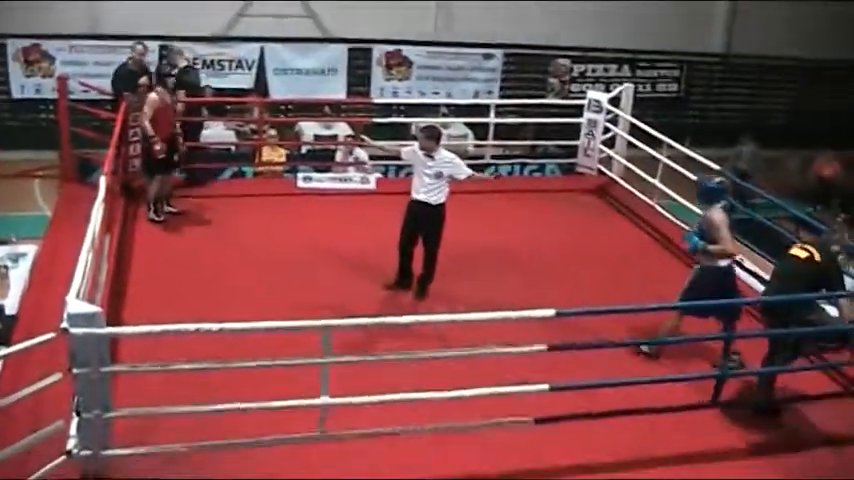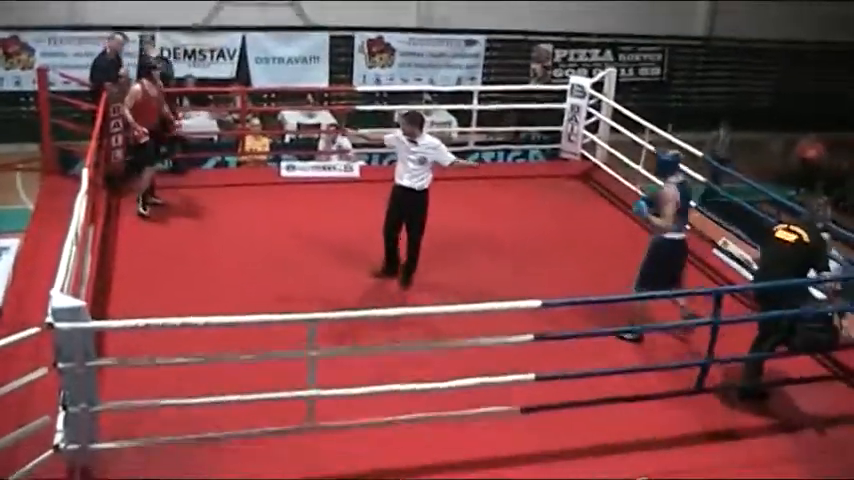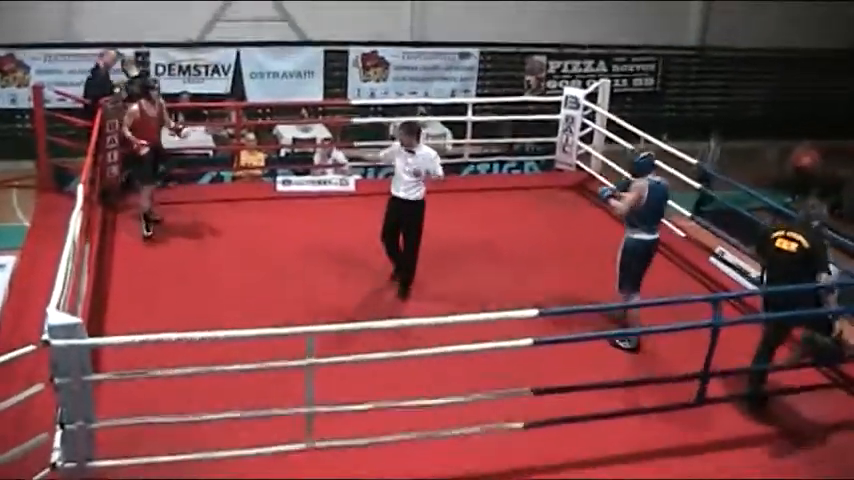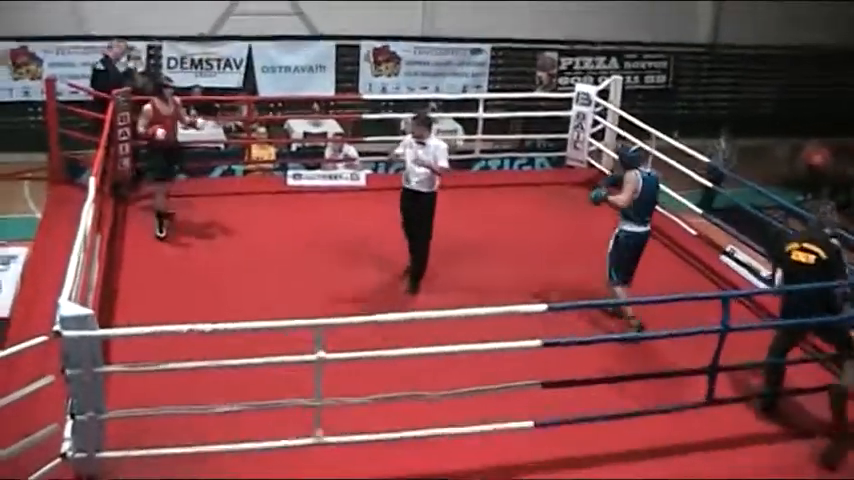
dt=0.2s
person 1, frame 1
left shoulder: (799, 245)
right shoulder: (830, 263)
left hip: (769, 300)
right hip: (795, 305)
left knee: (775, 351)
left ankle: (763, 402)
right ankle: (796, 347)
person 1, frame 2
left shoulder: (780, 226)
right shoulder: (816, 239)
left elbow: (761, 257)
right elbow: (825, 278)
left hip: (762, 288)
right hip: (789, 293)
left knee: (765, 336)
left ankle: (749, 385)
right ankle: (787, 333)
person 1, frame 3
left shoulder: (775, 230)
right shoulder: (815, 240)
left elbow: (760, 256)
right elbow: (824, 278)
right wrist: (832, 309)
left hip: (774, 300)
right hip: (804, 302)
left knee: (768, 346)
left ankle: (754, 395)
person 1, frame 4
left shoulder: (789, 240)
right shoulder: (832, 249)
left elbow: (776, 265)
left hip: (792, 313)
right hip: (824, 316)
left knee: (777, 352)
left ankle: (768, 401)
person 2, frame 1
left shoulder: (713, 216)
right shoulder: (716, 210)
left elbow: (730, 249)
left wrist: (702, 247)
right wrist: (698, 237)
left hip: (711, 270)
right hip: (723, 269)
left knee: (681, 309)
right knee: (727, 315)
left ankle: (654, 347)
right ankle: (733, 356)
person 2, frame 2
left shoulder: (668, 190)
right shoulder: (681, 182)
left elbow: (665, 225)
left wrist: (645, 214)
right wrist: (651, 204)
left hip: (664, 242)
right hip: (679, 241)
left knee: (643, 287)
right knee: (670, 286)
left ankle: (635, 330)
right ankle: (688, 315)
person 2, frame 3
left shoulder: (639, 185)
right shoulder: (662, 184)
left elbow: (623, 208)
left wrist: (608, 196)
right wrist: (620, 193)
left hip: (635, 241)
right hip: (652, 240)
left knee: (629, 289)
right knee: (632, 283)
left ankle: (632, 338)
right ankle: (624, 316)
person 2, frame 4
left shoulder: (632, 176)
right shoulder: (652, 175)
left elbow: (623, 202)
left wrist: (604, 196)
right wrist: (616, 184)
left hip: (627, 233)
right hip: (643, 232)
left knee: (616, 280)
right knee: (625, 274)
left ankle: (634, 322)
right ankle: (618, 307)
person 3, frame 1
left shoulder: (449, 159)
right shoulder: (415, 152)
left elbow: (469, 174)
right elbow: (397, 151)
left wrist: (486, 177)
right wrist: (373, 144)
left hip: (434, 209)
right hip: (415, 204)
left knee: (431, 249)
right knee: (405, 244)
left ankle: (423, 285)
right ankle: (403, 280)
person 3, frame 2
left shoulder: (433, 145)
right shoulder: (398, 137)
left elbow: (452, 161)
right elbow: (381, 139)
left wrist: (469, 164)
left hip: (418, 194)
right hip: (399, 190)
left knee: (414, 236)
right knee: (389, 230)
left ankle: (408, 273)
right ankle: (391, 267)
person 3, frame 3
left shoulder: (429, 155)
right shoulder: (396, 148)
left elbow: (439, 177)
right elbow: (381, 157)
left wrist: (430, 176)
left hip: (415, 204)
right hip: (395, 200)
left knee: (411, 245)
right knee: (387, 238)
left ankle: (405, 284)
right ankle: (399, 266)
person 3, frame 4
left shoulder: (439, 146)
right shoulder: (408, 141)
left elbow: (442, 171)
right elbow: (394, 156)
left wrist: (426, 164)
right wrist: (397, 156)
left hip: (426, 195)
right hip: (408, 192)
left knee: (423, 235)
right knee: (409, 231)
left ankle: (416, 278)
right ankle: (415, 263)
person 4, frame 1
left shoulder: (169, 94)
right shoulder: (153, 97)
right elbow: (145, 121)
left wrist: (177, 135)
right wrist: (154, 140)
left hip: (169, 139)
right hip: (158, 141)
left knee: (167, 174)
right knee: (158, 176)
left ankle: (165, 204)
right ankle: (152, 209)
person 4, frame 2
left shoulder: (158, 85)
right shoulder: (137, 89)
right elbow: (125, 110)
left wrist: (171, 119)
right wrist: (135, 127)
left hip: (156, 130)
right hip: (142, 133)
left knee: (152, 166)
right knee: (149, 168)
left ankle: (150, 196)
right ankle: (141, 201)
person 4, frame 3
left shoulder: (160, 104)
right shoulder: (135, 109)
left elbow: (167, 122)
right elbow: (124, 128)
left wrist: (178, 128)
right wrist: (135, 142)
left hip: (156, 149)
right hip: (142, 152)
left knee: (151, 185)
right knee: (147, 187)
left ankle: (148, 213)
right ankle: (146, 222)
person 4, frame 4
left shoulder: (176, 102)
right shoulder: (149, 108)
left elbow: (184, 119)
right elbow: (140, 130)
left wrist: (194, 122)
right wrist: (152, 132)
left hip: (172, 147)
right hip: (156, 150)
left knee: (168, 183)
right knee: (160, 187)
left ankle: (162, 208)
right ankle: (160, 223)
